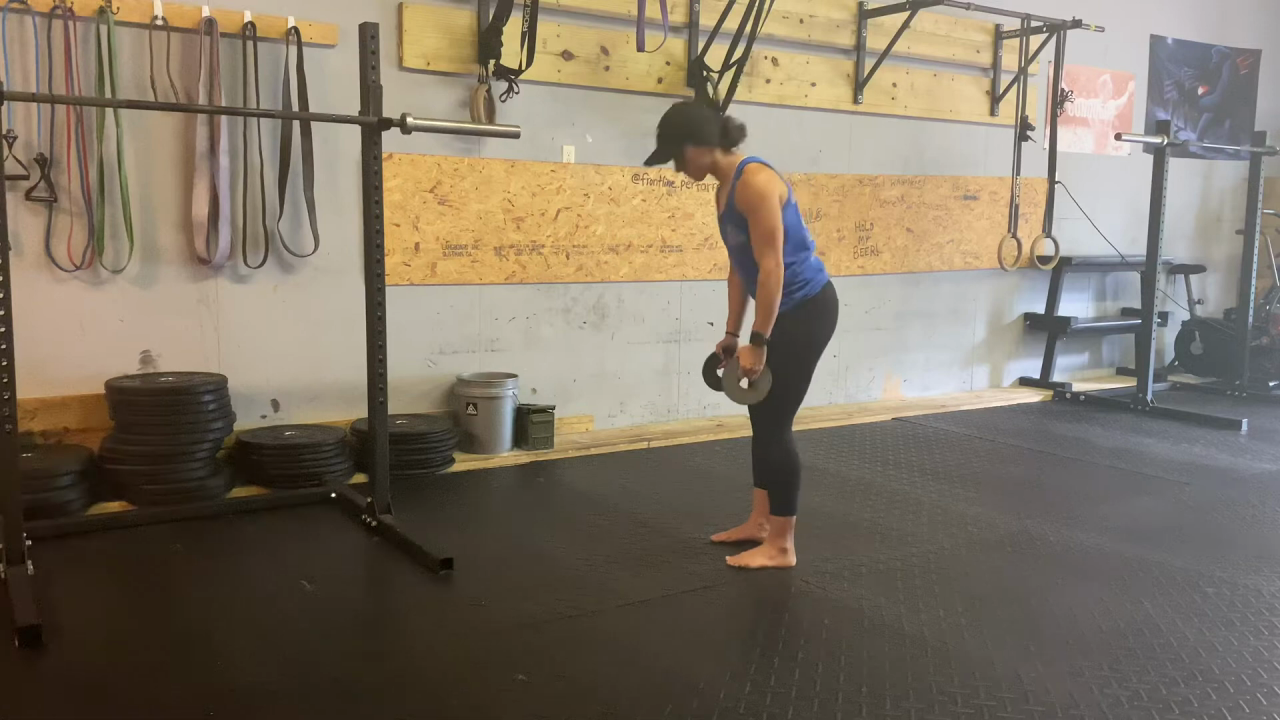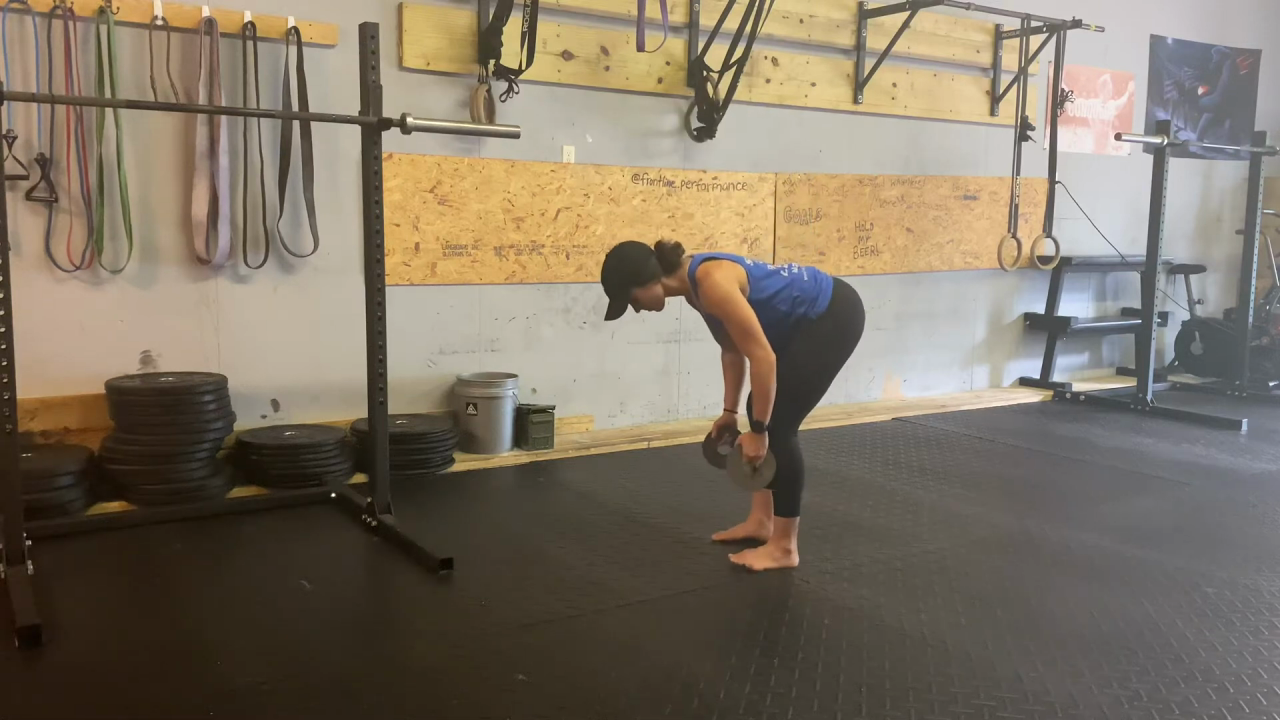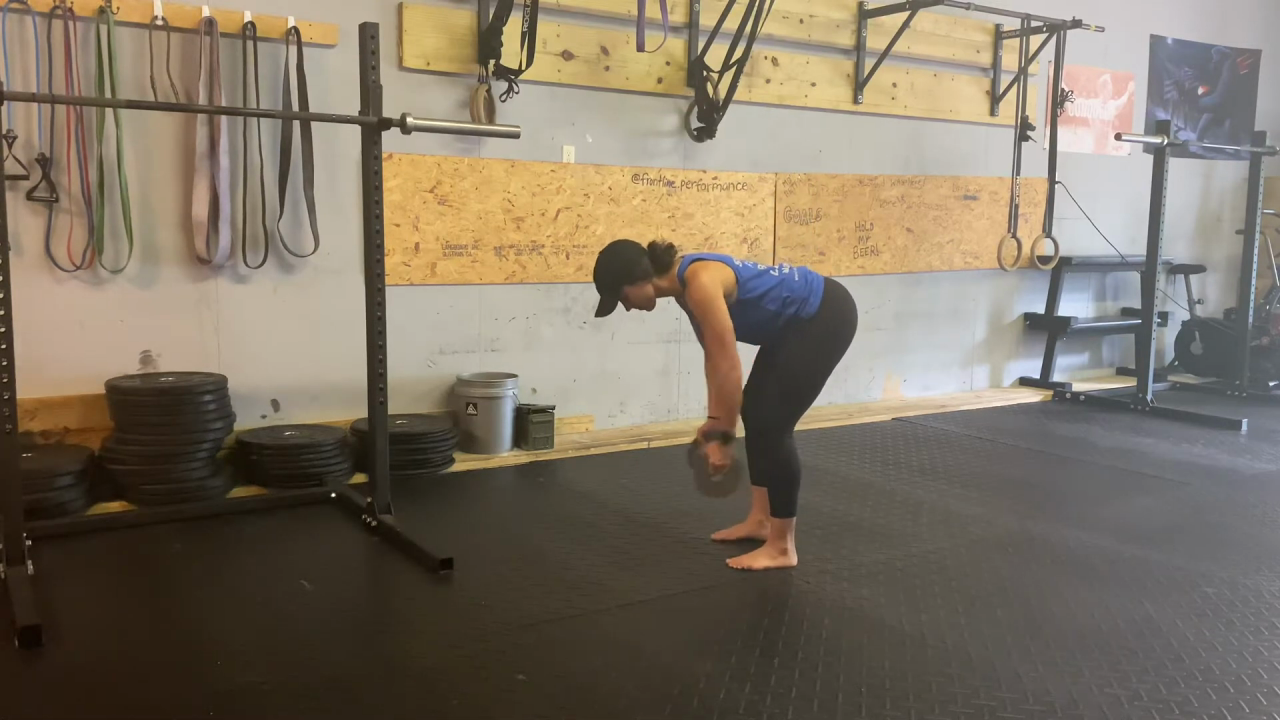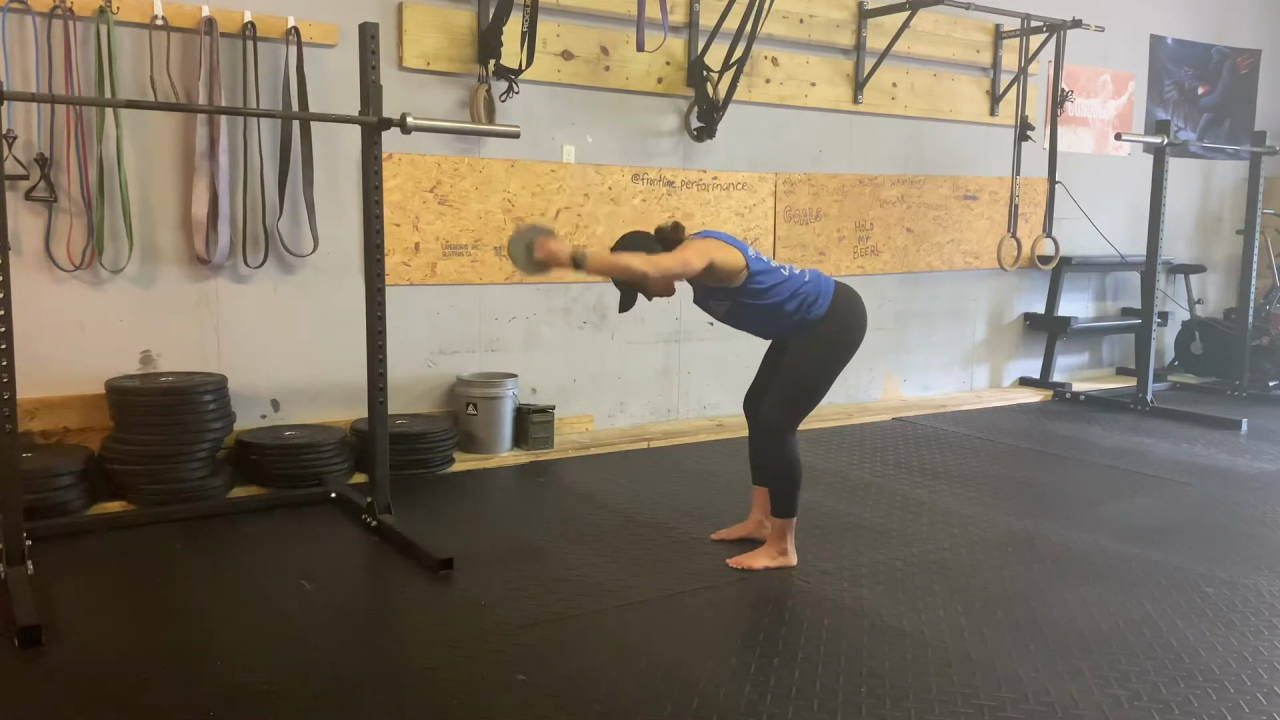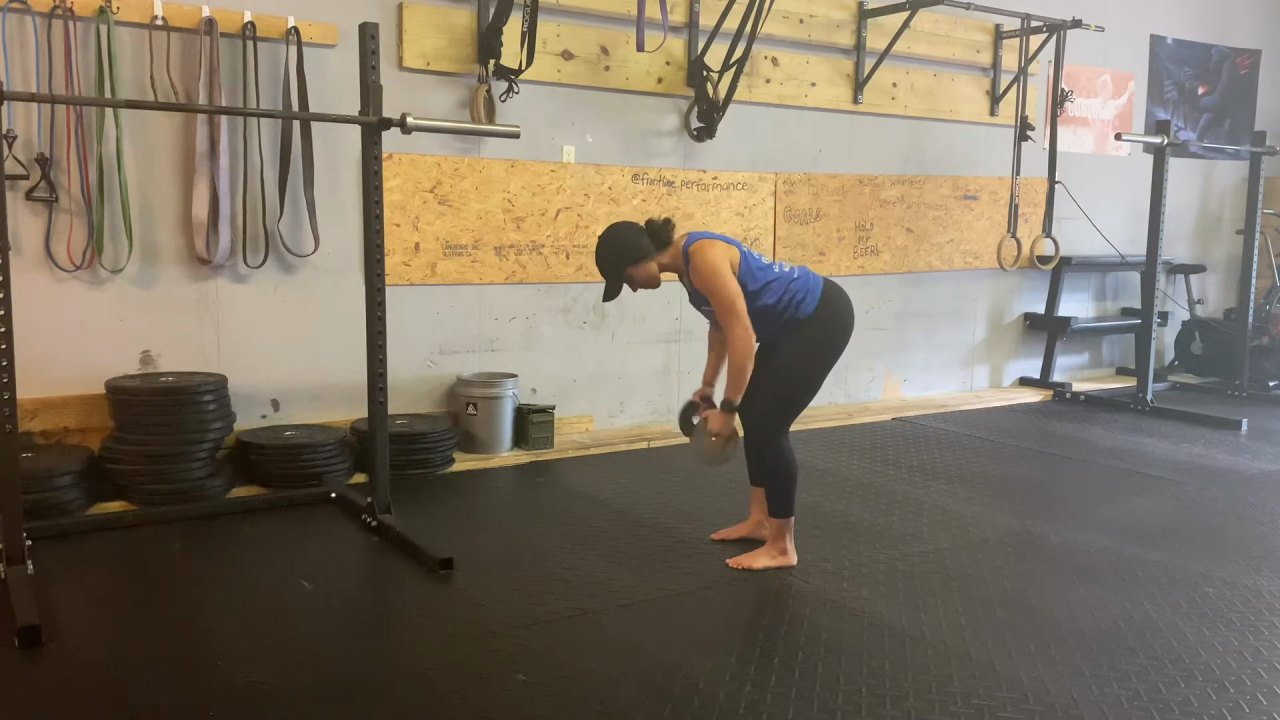
dt=1s
person 1, frame 1
left shoulder: (754, 181)
right shoulder: (725, 185)
left elbow: (772, 269)
right elbow: (740, 267)
left wrist: (758, 344)
right wrist: (732, 333)
left hip: (806, 309)
right hip: (787, 309)
left knee: (774, 422)
right knee: (762, 417)
left ankle: (781, 545)
right ankle: (760, 522)
person 1, frame 2
left shoulder: (711, 282)
right shoulder: (692, 281)
left elbow: (763, 356)
right elbow: (732, 348)
left wrist: (758, 430)
right wrist: (730, 411)
left hip: (834, 316)
right hip: (808, 318)
left knee: (778, 424)
right knee: (762, 411)
left ankle: (784, 547)
right ankle: (762, 521)
person 1, frame 3
left shoulder: (700, 283)
right shoulder: (684, 283)
left elbow: (728, 368)
right elbow: (714, 358)
left wrist: (724, 439)
right wrist: (715, 420)
left hip: (827, 316)
right hip: (798, 320)
left knee: (772, 423)
right knee: (753, 411)
left ankle: (782, 546)
right ankle: (759, 519)
person 1, frame 4
left shoulder: (703, 253)
right shoulder: (690, 254)
left elbow: (644, 269)
right elbow: (640, 270)
left wrist: (573, 257)
right wrist: (574, 256)
left hip: (834, 320)
right hip: (805, 323)
left knee: (774, 423)
right knee: (757, 408)
left ankle: (782, 547)
right ankle: (761, 520)
person 1, frame 5
left shoulder: (703, 258)
right shoulder: (685, 260)
left elbow: (743, 336)
right elbow: (722, 323)
left wrist: (728, 407)
right wrist: (706, 386)
left hip: (822, 318)
right hip: (796, 320)
left knee: (767, 423)
right knee: (753, 414)
left ankle: (782, 547)
right ankle: (759, 520)
